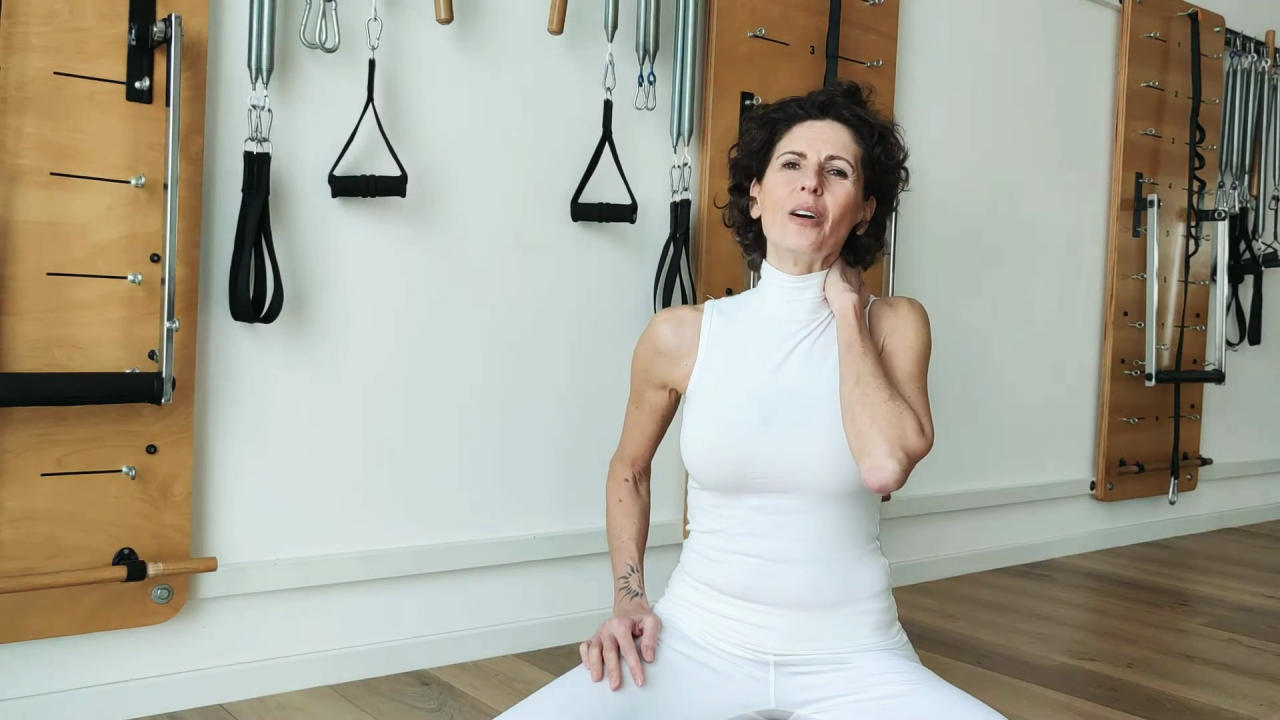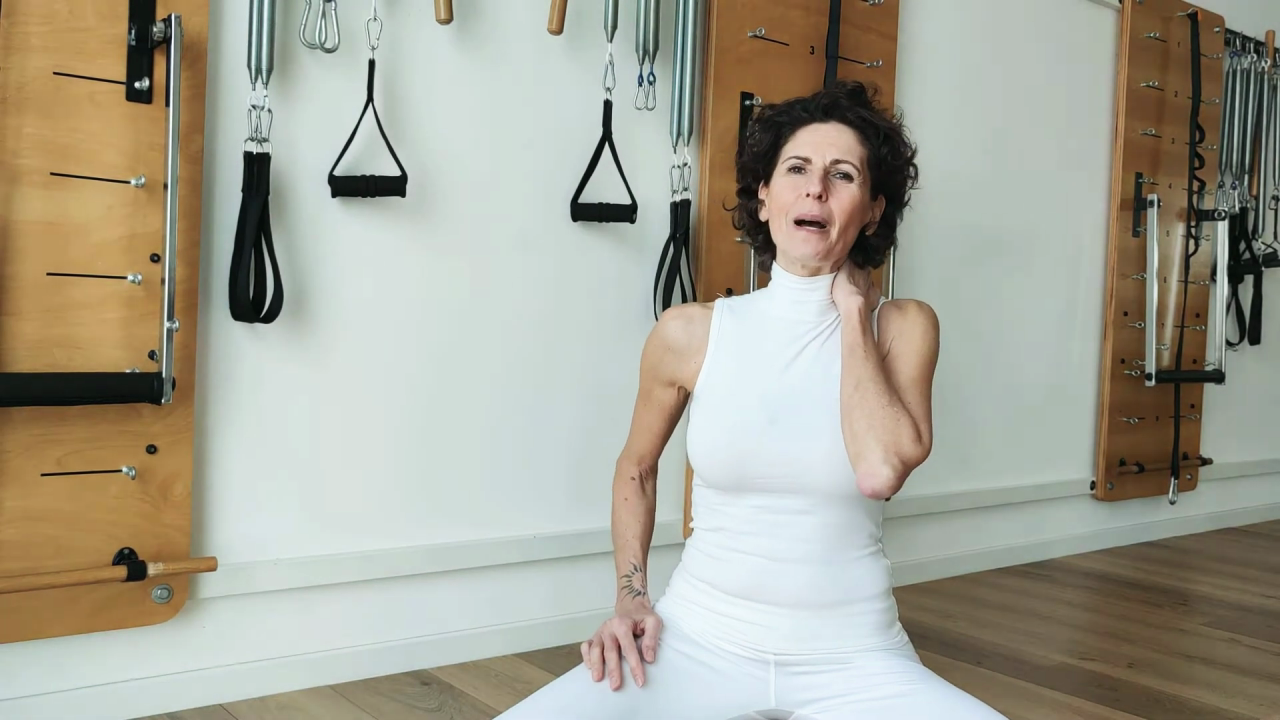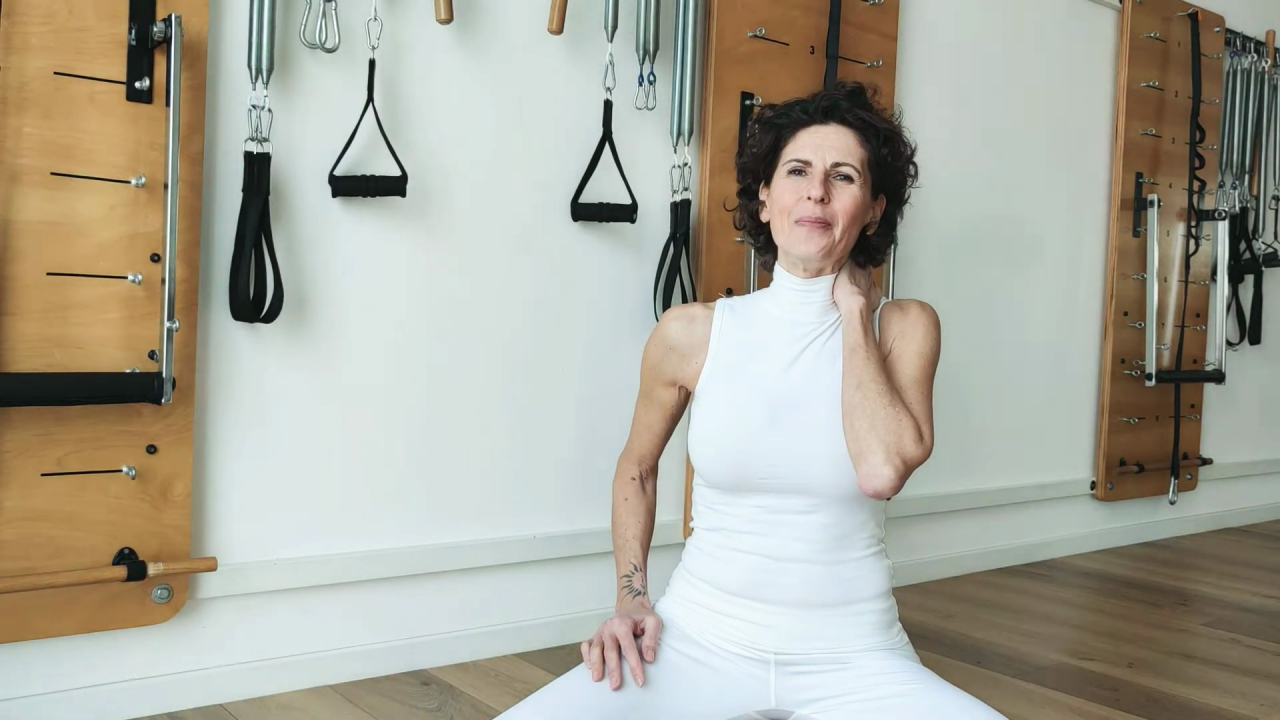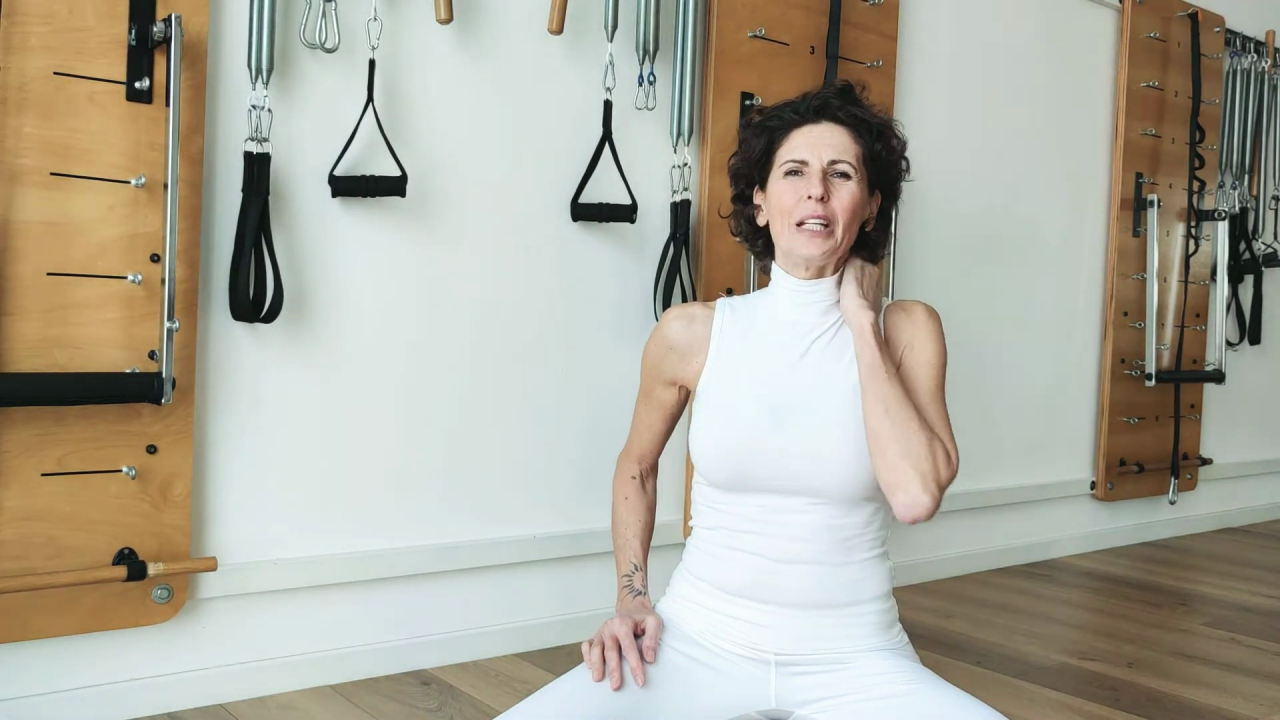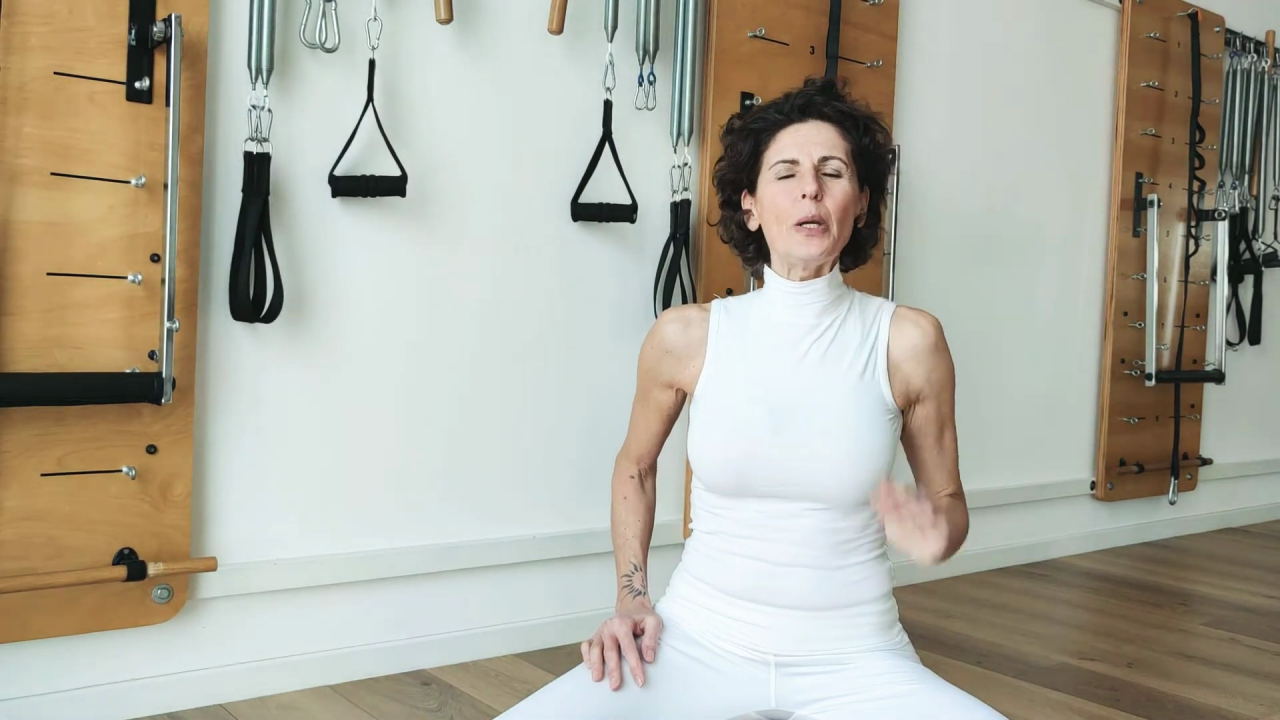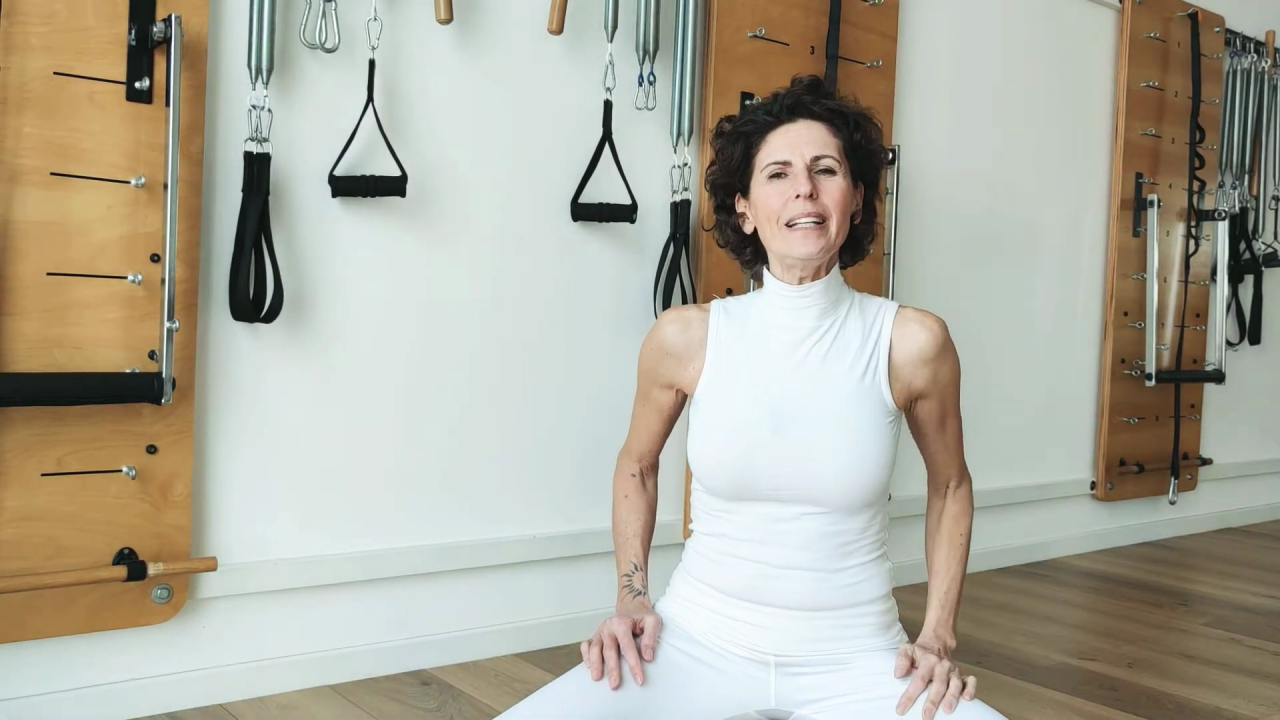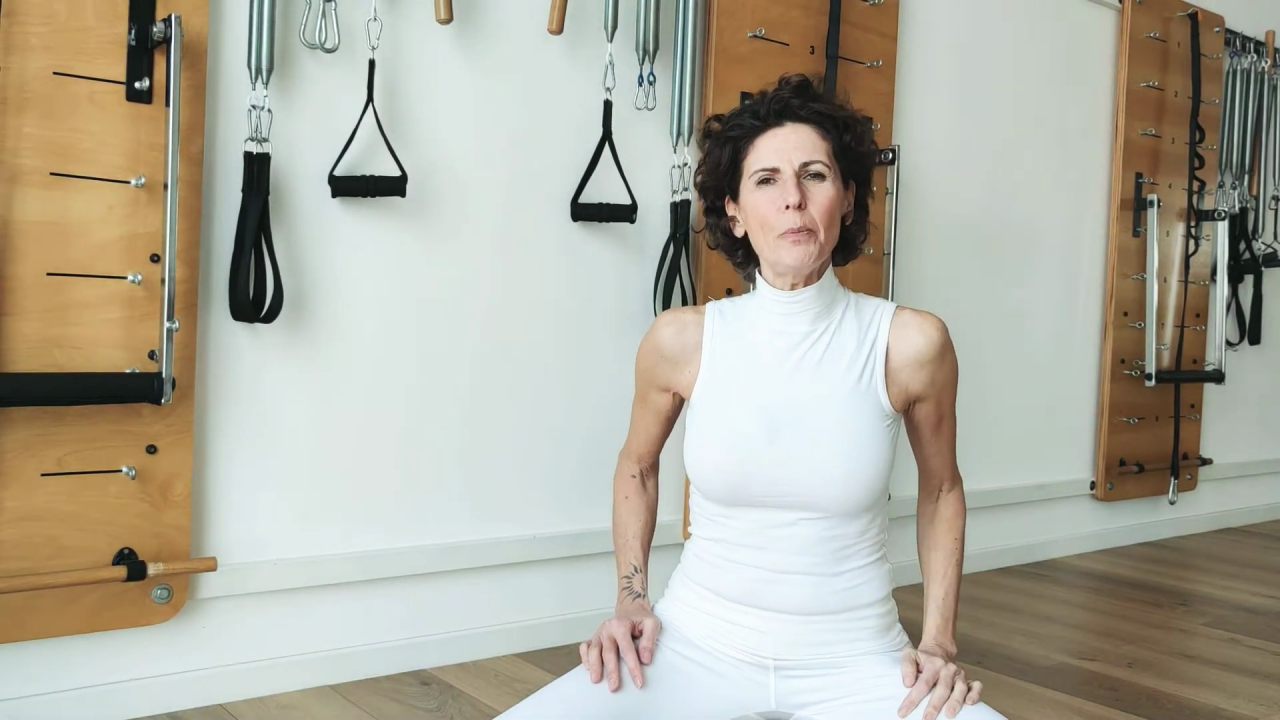
dt=0.4s
person 1, frame 1
left shoulder: (894, 324)
right shoulder: (680, 334)
left elbow: (886, 465)
right elbow: (628, 470)
left wrist: (846, 310)
right wrist: (629, 600)
left hip: (850, 659)
right hip: (697, 642)
person 1, frame 2
left shoulder: (903, 326)
right shoulder: (689, 332)
left elbow: (880, 471)
right elbow: (636, 468)
left wrist: (853, 309)
right wrist: (630, 599)
left hip: (851, 659)
right hip: (698, 641)
person 1, frame 3
left shoulder: (904, 326)
right shoulder: (690, 332)
left elbow: (883, 470)
right elbow: (636, 467)
left wrist: (854, 309)
right wrist: (631, 598)
left hip: (851, 658)
right hip: (699, 640)
person 1, frame 4
left shoulder: (906, 329)
right shoulder: (690, 331)
left elbow: (916, 494)
right elbow: (637, 466)
left wrist: (860, 319)
right wrist: (630, 599)
left hip: (852, 659)
right hip: (698, 640)
person 1, frame 5
left shoulder: (907, 341)
right shoulder: (686, 335)
left elbow: (949, 499)
right elbow: (634, 467)
left wrist: (932, 526)
right wrist: (631, 599)
left hip: (852, 661)
right hip: (699, 642)
person 1, frame 6
left shoulder: (912, 341)
right shoulder: (685, 335)
left elbow: (950, 483)
right elbow: (636, 465)
left wrist: (937, 637)
right wrist: (630, 598)
left hip: (852, 660)
right hip: (699, 641)
person 1, frame 7
left shoulder: (909, 342)
right shoulder: (679, 339)
left elbow: (941, 488)
right elbow: (637, 467)
left wrist: (938, 643)
right wrist: (630, 601)
left hip: (851, 663)
right hip: (698, 644)
